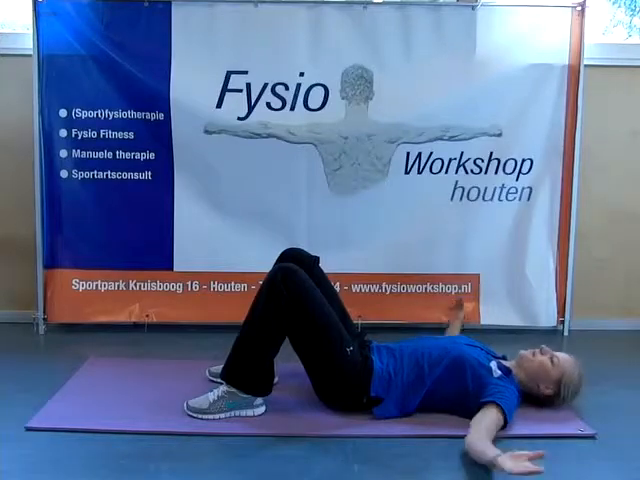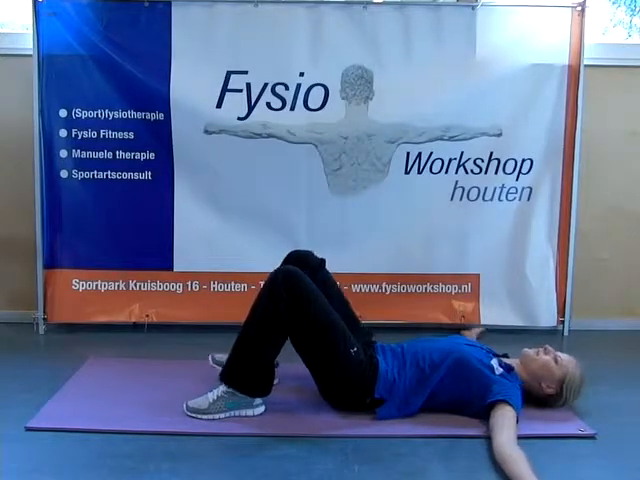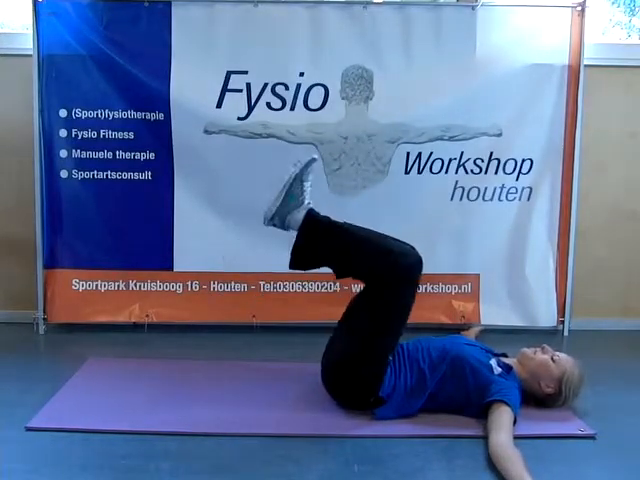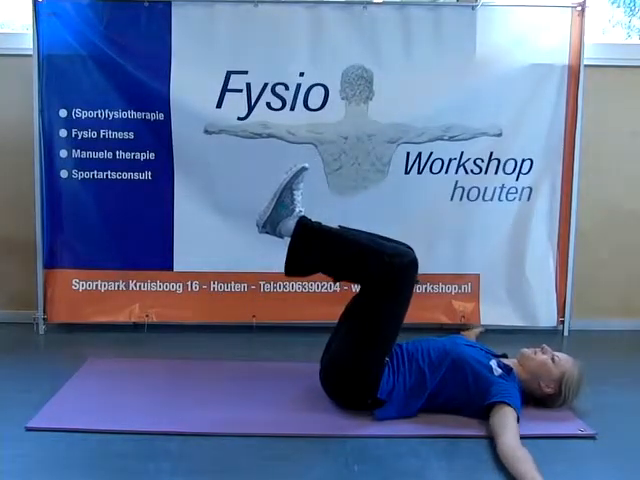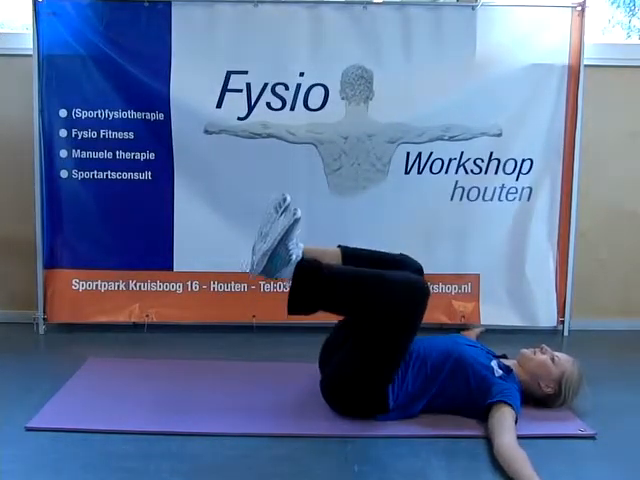
dt=1s
person 1, frame 1
left shoulder: (503, 390)
right shoulder: (493, 359)
left elbow: (477, 442)
left wrist: (503, 459)
right wrist: (455, 322)
left hip: (356, 383)
right hip: (365, 355)
left knee: (285, 280)
right knee: (295, 259)
left ankle: (243, 392)
right ankle: (249, 367)
person 1, frame 2
left shoulder: (506, 389)
right shoulder: (496, 361)
left elbow: (504, 444)
right wrist: (468, 336)
left hip: (360, 383)
right hip: (370, 355)
left knee: (286, 282)
right knee: (301, 263)
left ankle: (242, 392)
right ankle: (252, 358)
person 1, frame 3
left shoulder: (506, 389)
right shoulder: (496, 361)
left elbow: (500, 442)
left hip: (359, 381)
right hip: (353, 367)
left knee: (403, 263)
right knee: (401, 261)
left ankle: (300, 217)
right ankle: (298, 216)
person 1, frame 4
left shoulder: (506, 389)
right shoulder: (493, 361)
left elbow: (509, 443)
left hip: (356, 381)
right hip: (359, 366)
left knee: (399, 264)
right knee: (397, 259)
left ankle: (293, 226)
right ankle: (292, 223)
person 1, frame 5
left shoulder: (506, 389)
right shoulder: (488, 357)
left elbow: (505, 443)
left hip: (356, 388)
left knee: (411, 289)
right knee: (406, 269)
left ankle: (290, 267)
right ankle: (292, 257)
person 2, frame 1
left shoulder: (324, 132)
right shoulder: (389, 131)
left elbow: (268, 129)
right elbow: (443, 131)
left wrist: (219, 127)
right wrist: (487, 130)
person 2, frame 2
left shoulder: (324, 132)
right shoulder: (389, 132)
left elbow: (268, 130)
right elbow: (443, 132)
left wrist: (220, 127)
right wrist: (486, 130)
person 2, frame 3
left shoulder: (324, 133)
right shoulder: (390, 132)
left elbow: (268, 130)
right elbow: (443, 131)
left wrist: (221, 127)
right wrist: (486, 130)
person 2, frame 4
left shoulder: (324, 133)
right shoulder: (389, 132)
left elbow: (268, 129)
right elbow: (443, 131)
left wrist: (221, 127)
right wrist: (485, 130)
person 2, frame 5
left shoulder: (324, 132)
right shoulder: (389, 132)
left elbow: (267, 129)
right elbow: (443, 131)
left wrist: (220, 127)
right wrist: (485, 130)
